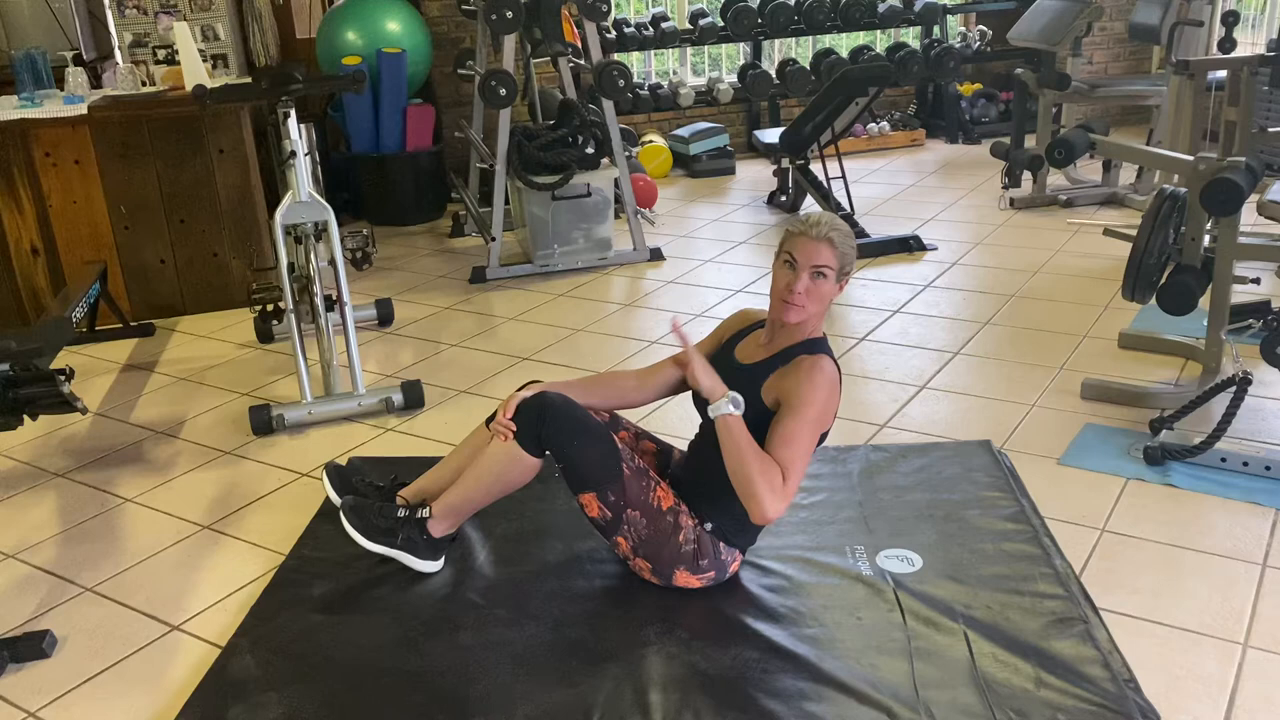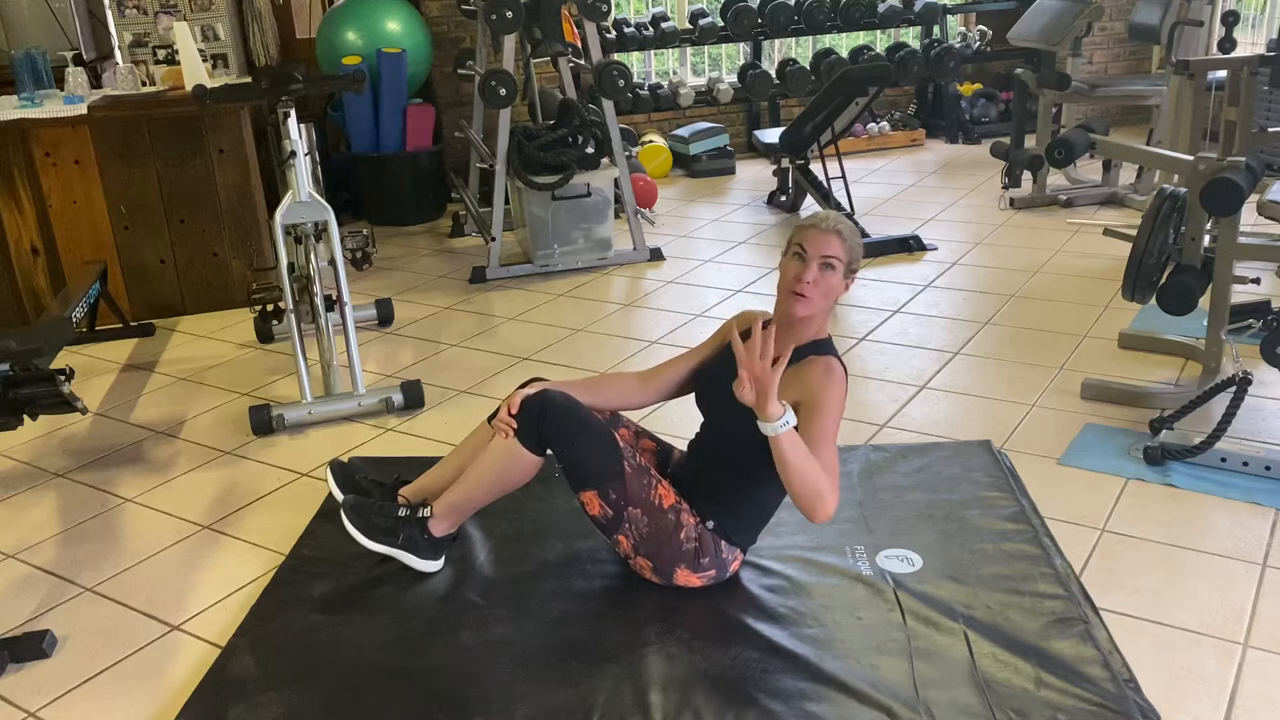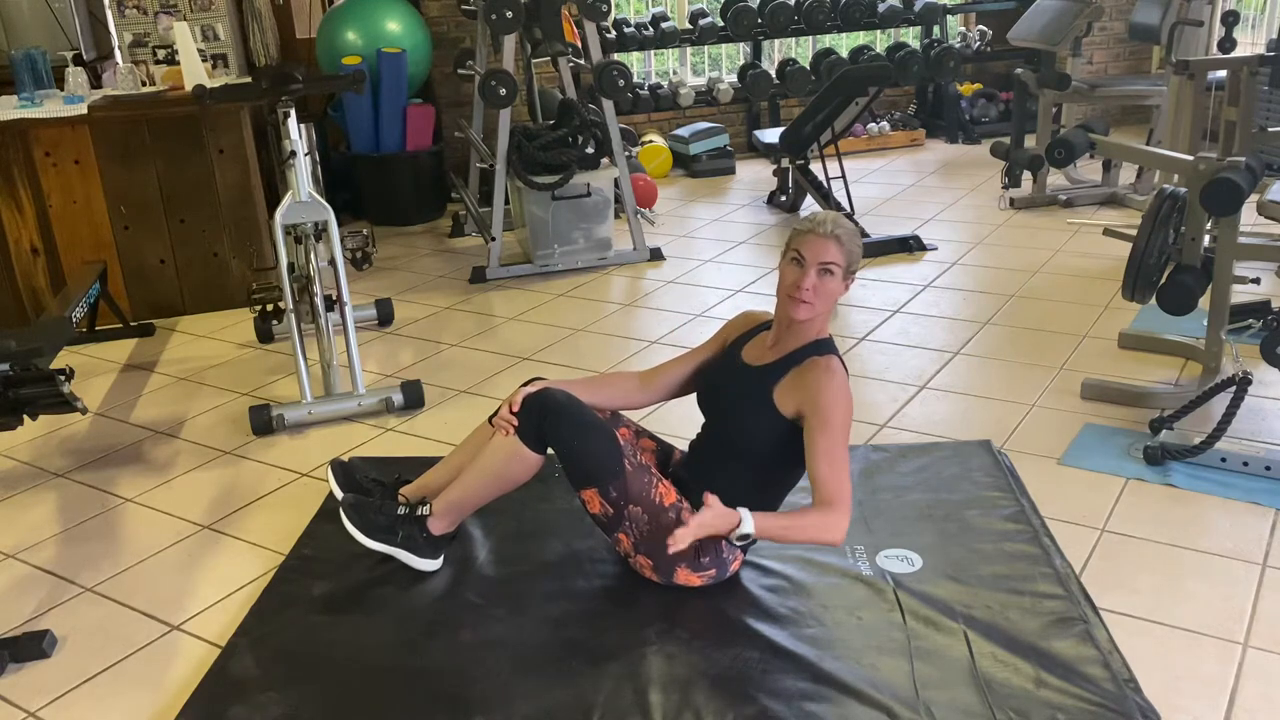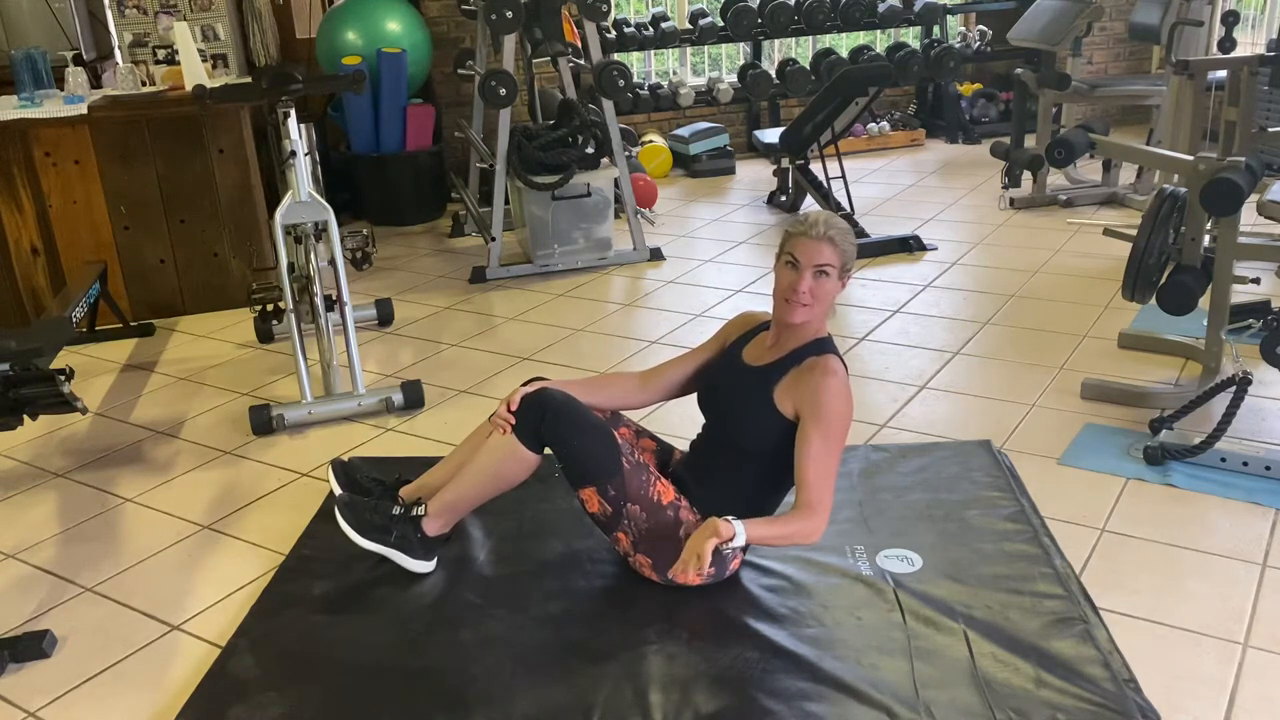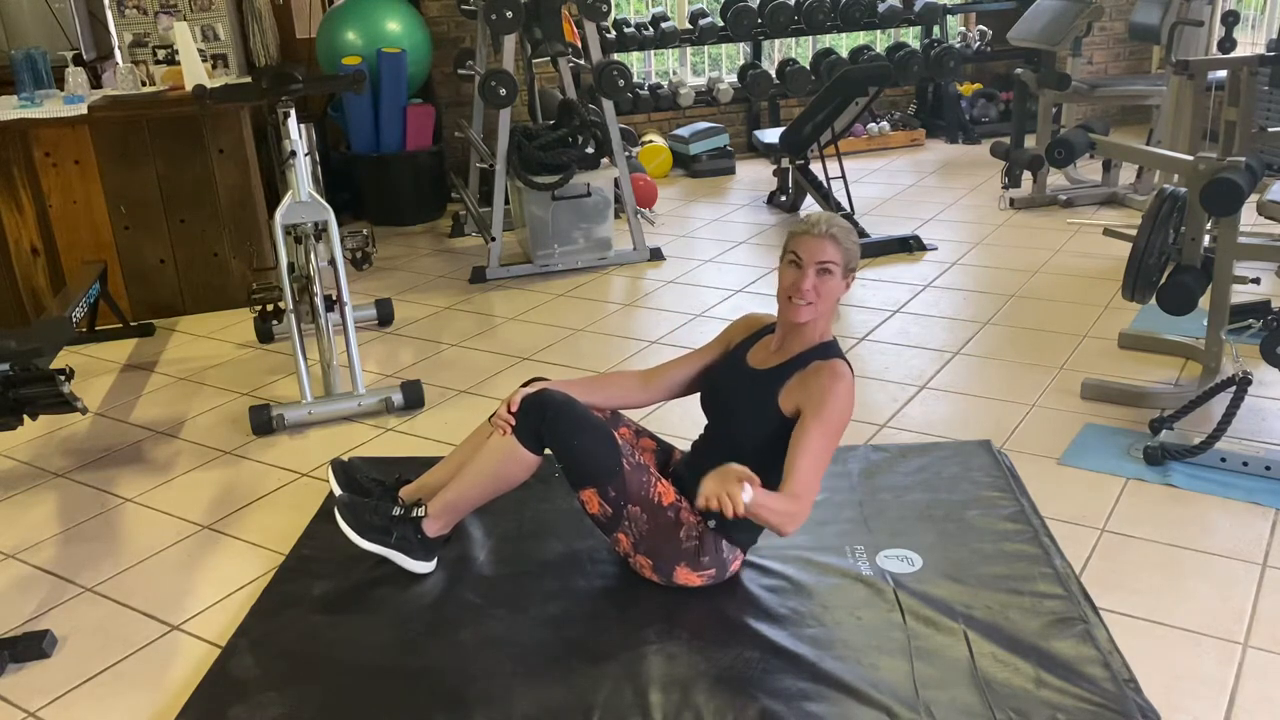
dt=1s
person 1, frame 1
left shoulder: (813, 374)
right shoulder: (749, 325)
left elbow: (766, 504)
right elbow: (644, 383)
left wrist: (716, 391)
right wrist: (542, 390)
left hip: (699, 547)
right hip: (682, 488)
left knee: (546, 416)
right knee: (537, 402)
left ankle: (426, 532)
right ankle: (405, 500)
person 1, frame 2
left shoulder: (821, 373)
right shoulder: (751, 327)
left elbow: (821, 504)
right elbow: (647, 385)
left wrist: (769, 407)
right wrist: (547, 388)
left hip: (701, 546)
right hip: (684, 486)
left knee: (546, 416)
right knee: (537, 400)
left ankle: (428, 532)
right ankle: (405, 500)
person 1, frame 3
left shoulder: (822, 378)
right shoulder: (750, 327)
left elbow: (833, 520)
right elbow: (647, 385)
left wrist: (732, 520)
right wrist: (549, 386)
left hip: (698, 546)
right hip: (685, 485)
left knee: (548, 415)
right knee: (538, 400)
left ankle: (425, 530)
right ankle: (406, 498)
person 1, frame 4
left shoulder: (822, 379)
right shoulder: (750, 328)
left elbow: (811, 520)
right elbow: (647, 385)
left wrist: (730, 532)
right wrist: (546, 387)
left hip: (696, 542)
right hip: (683, 485)
left knee: (546, 414)
right knee: (538, 398)
left ankle: (421, 531)
right ankle: (405, 498)
person 1, frame 5
left shoulder: (828, 380)
right shoulder: (754, 329)
left elbow: (792, 513)
right elbow: (650, 384)
left wrist: (740, 491)
right wrist: (548, 387)
left hip: (700, 546)
right hip: (683, 486)
left knee: (546, 416)
right knee: (538, 399)
left ankle: (422, 531)
right ankle: (405, 499)
